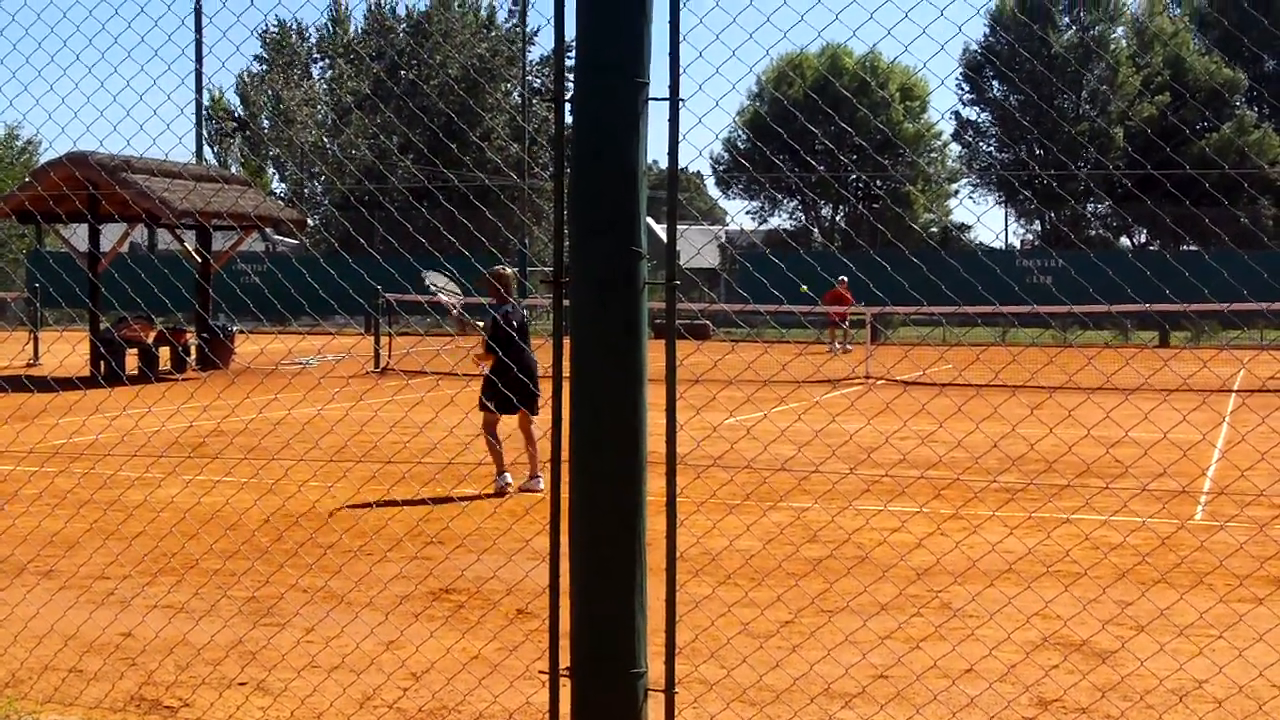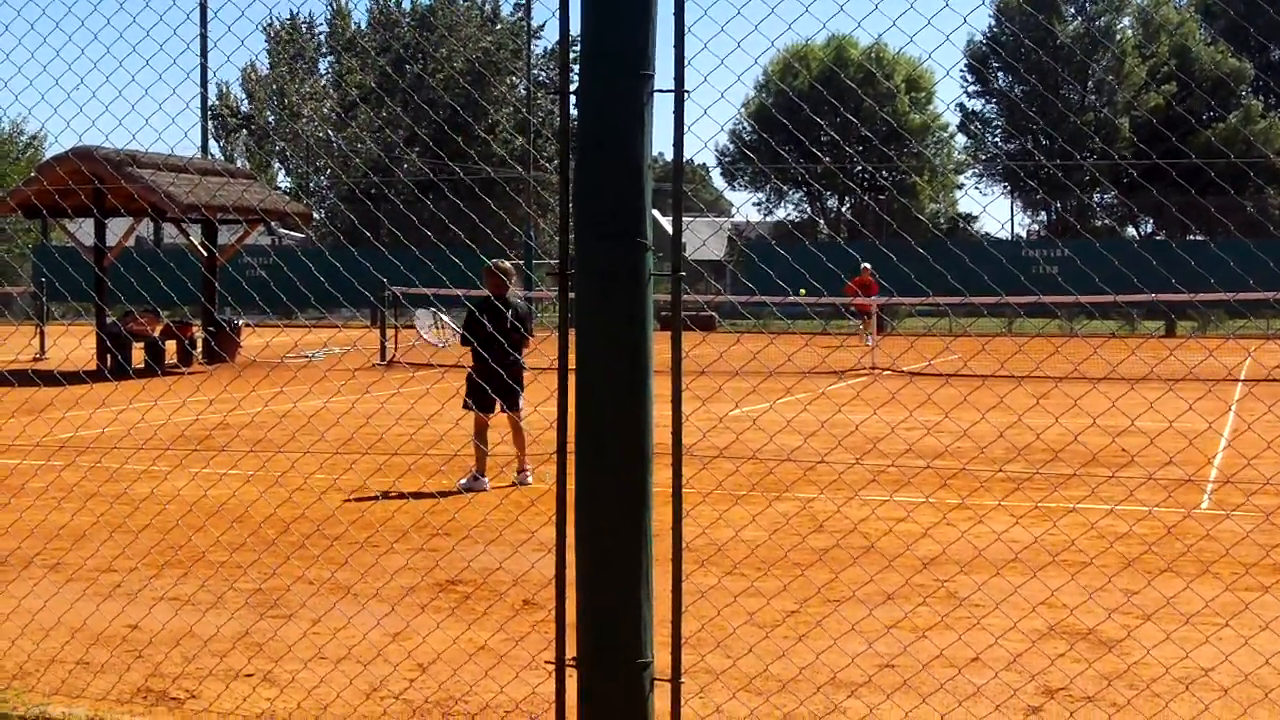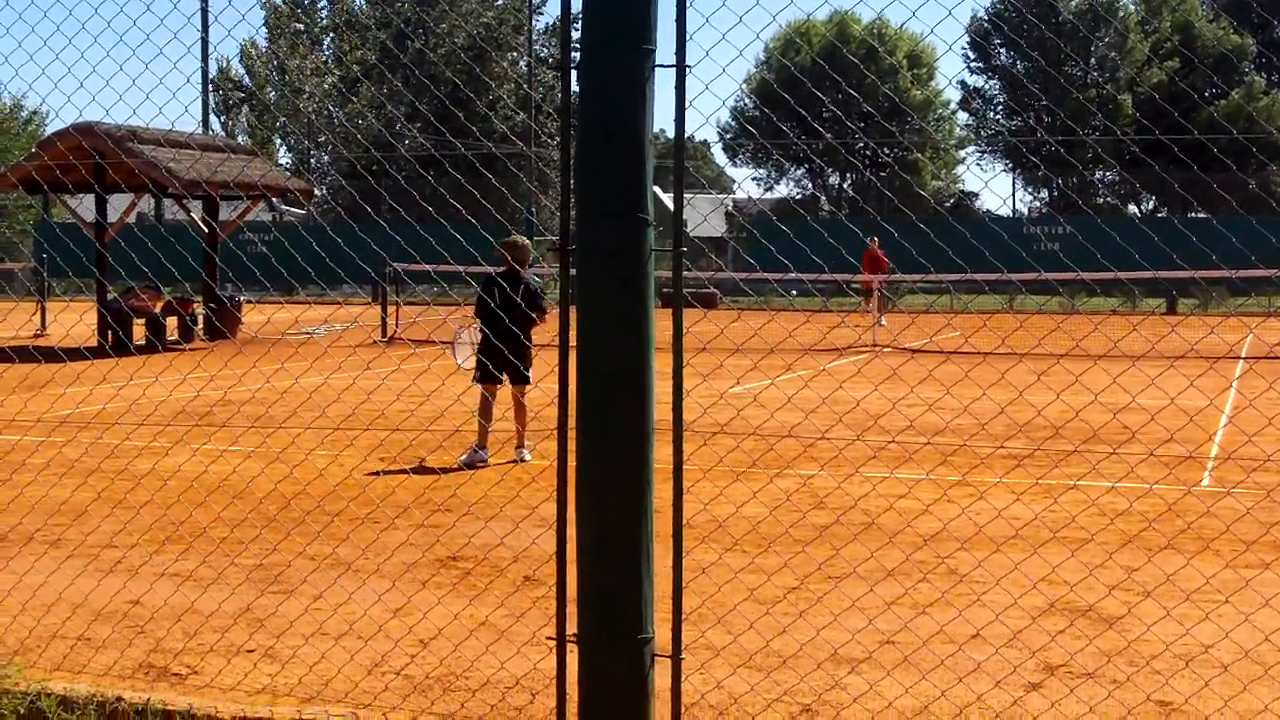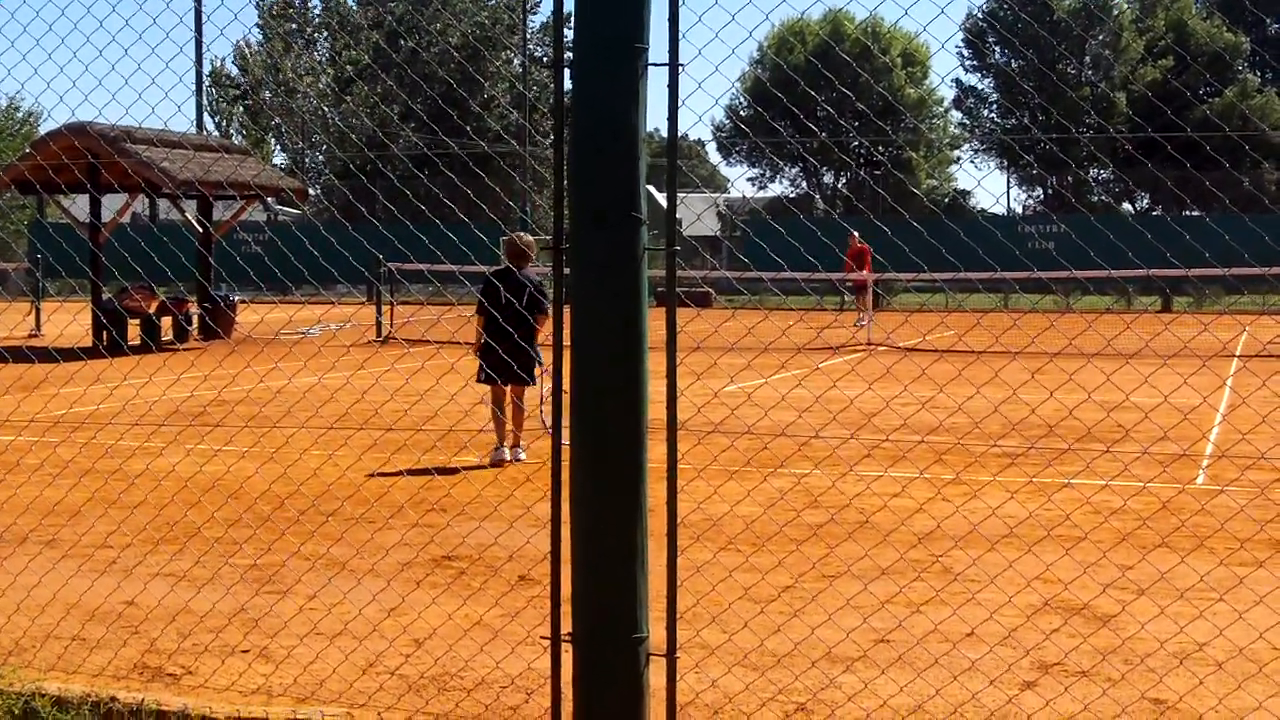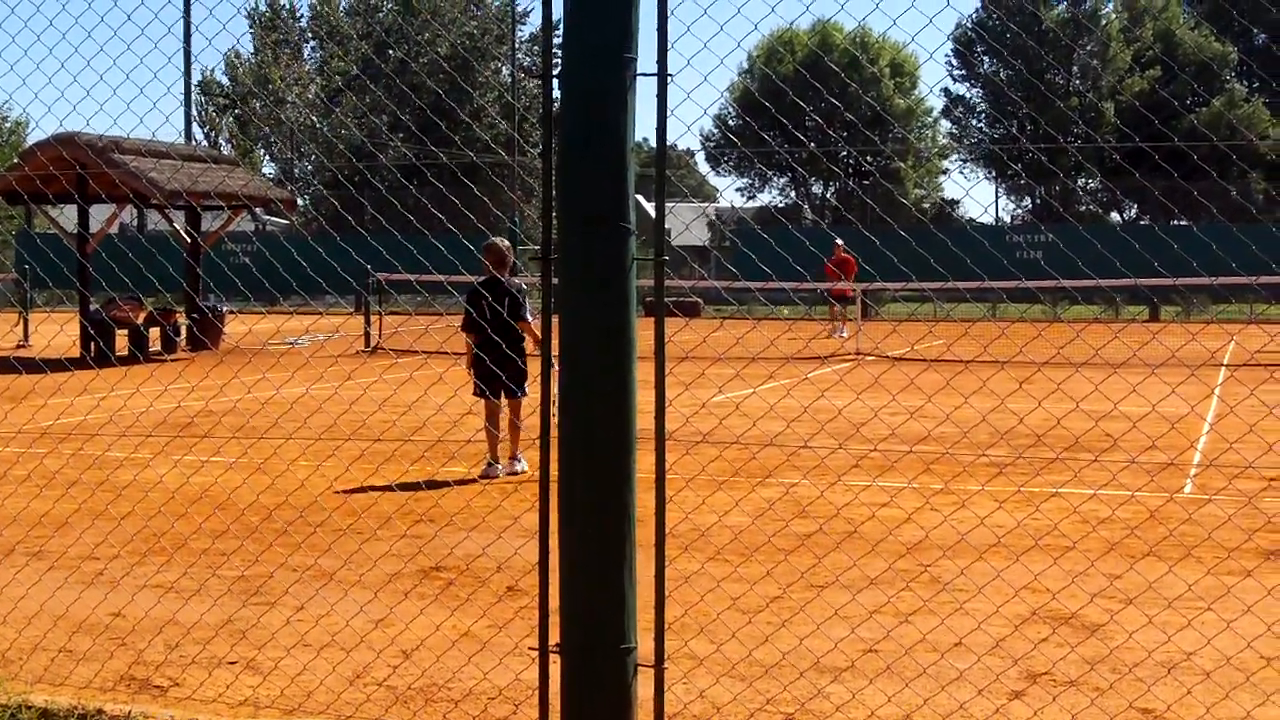
dt=0.5s
person 1, frame 1
left shoulder: (498, 313)
right shoulder: (518, 310)
left elbow: (492, 351)
left wrist: (480, 357)
left hip: (503, 374)
right hip: (527, 373)
left knee: (489, 425)
right knee: (526, 425)
left ankle: (503, 475)
right ankle: (535, 477)
person 1, frame 2
left shoulder: (479, 308)
right shoulder: (521, 308)
left elbow: (467, 342)
right elbow: (527, 342)
left hip: (484, 371)
right hip: (512, 371)
left knee: (481, 422)
right knee: (516, 420)
left ankle: (480, 476)
right ankle: (523, 470)
person 1, frame 3
left shoulder: (491, 280)
right shoulder: (531, 283)
left elbow: (480, 315)
right elbow: (541, 315)
right wrist: (524, 326)
left hip: (492, 344)
right hip: (519, 345)
left knee: (487, 397)
right knee: (519, 397)
left ankle: (481, 448)
right ankle: (522, 447)
person 1, frame 4
left shoulder: (493, 277)
right shoulder: (534, 281)
left elbow: (482, 314)
right elbow: (542, 315)
left wrist: (478, 340)
right wrist: (533, 333)
left hip: (494, 343)
right hip: (522, 345)
left knee: (497, 397)
right knee: (517, 397)
left ankle: (501, 447)
right ankle: (516, 447)
person 1, frame 5
left shoulder: (476, 290)
right shoulder: (516, 287)
left elbow: (470, 329)
right elbow: (523, 321)
left wrist: (470, 355)
right wrist: (537, 339)
left hip: (486, 357)
right hip: (513, 355)
left knee: (491, 410)
right knee: (514, 408)
left ankle: (494, 463)
right ankle: (515, 458)
